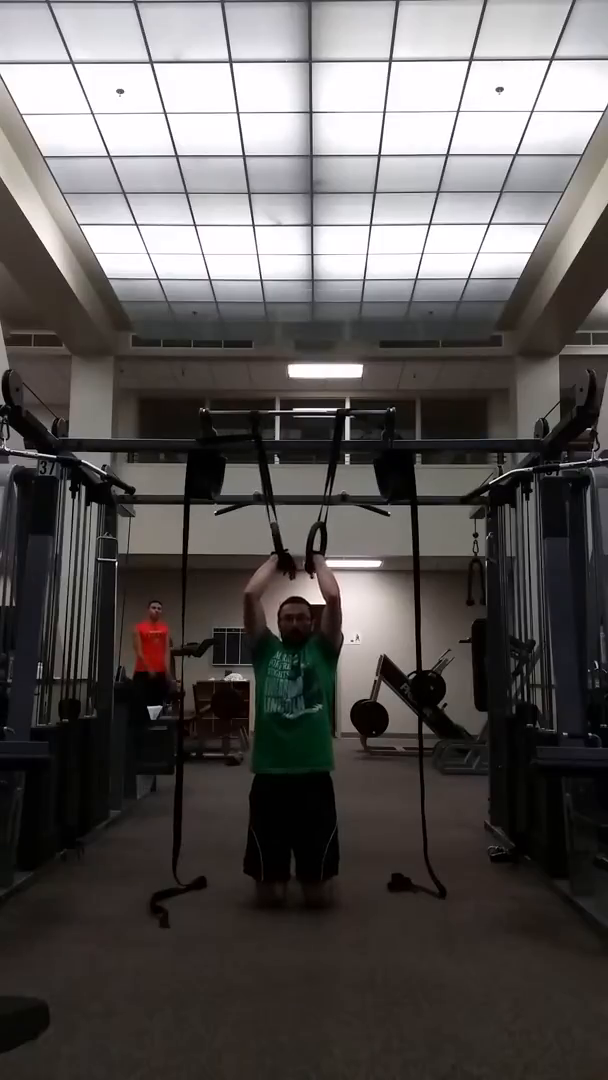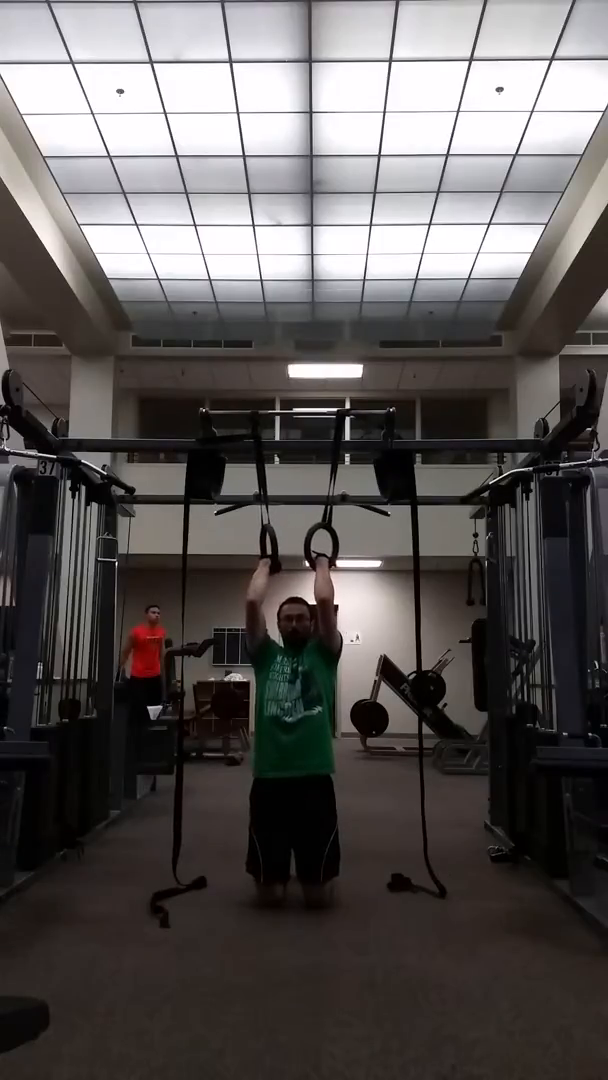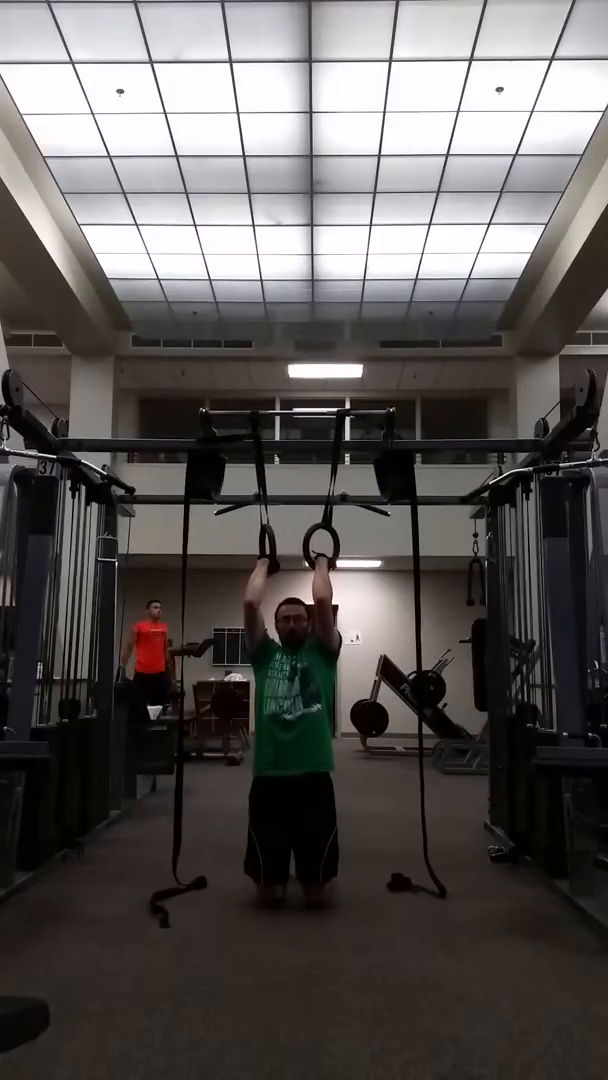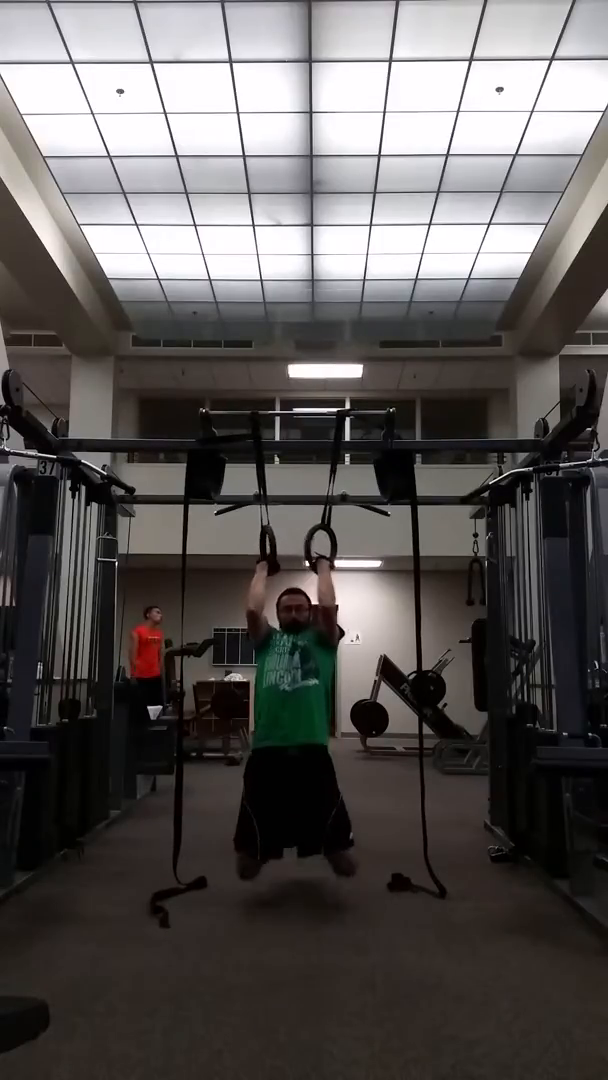
dt=1s
person 1, frame 1
left shoulder: (323, 650)
right shoulder: (266, 650)
left elbow: (334, 599)
right elbow: (250, 596)
left wrist: (319, 561)
right wrist: (274, 561)
left hip: (314, 777)
right hip: (269, 777)
left knee: (317, 895)
right knee: (270, 895)
left ankle: (311, 875)
right ankle: (278, 875)
person 1, frame 2
left shoulder: (323, 653)
right shoulder: (266, 654)
left elbow: (325, 601)
right elbow: (252, 603)
left wrist: (322, 564)
right wrist: (264, 564)
left hip: (314, 779)
right hip: (269, 780)
left knee: (318, 895)
right knee: (270, 893)
left ankle: (312, 875)
right ankle: (278, 875)
person 1, frame 3
left shoulder: (322, 652)
right shoulder: (265, 653)
left elbow: (323, 601)
right elbow: (250, 604)
left wrist: (321, 563)
right wrist: (262, 564)
left hip: (313, 779)
right hip: (269, 779)
left knee: (317, 894)
right knee: (270, 893)
left ankle: (312, 877)
right ankle: (277, 877)
person 1, frame 4
left shoulder: (323, 640)
right shoulder: (267, 641)
left elbow: (327, 606)
right elbow: (253, 610)
left wrist: (324, 567)
right wrist: (262, 569)
left hip: (312, 755)
right hip: (267, 756)
left knee: (344, 864)
right knee: (248, 868)
left ankle: (324, 842)
right ankle: (277, 835)
